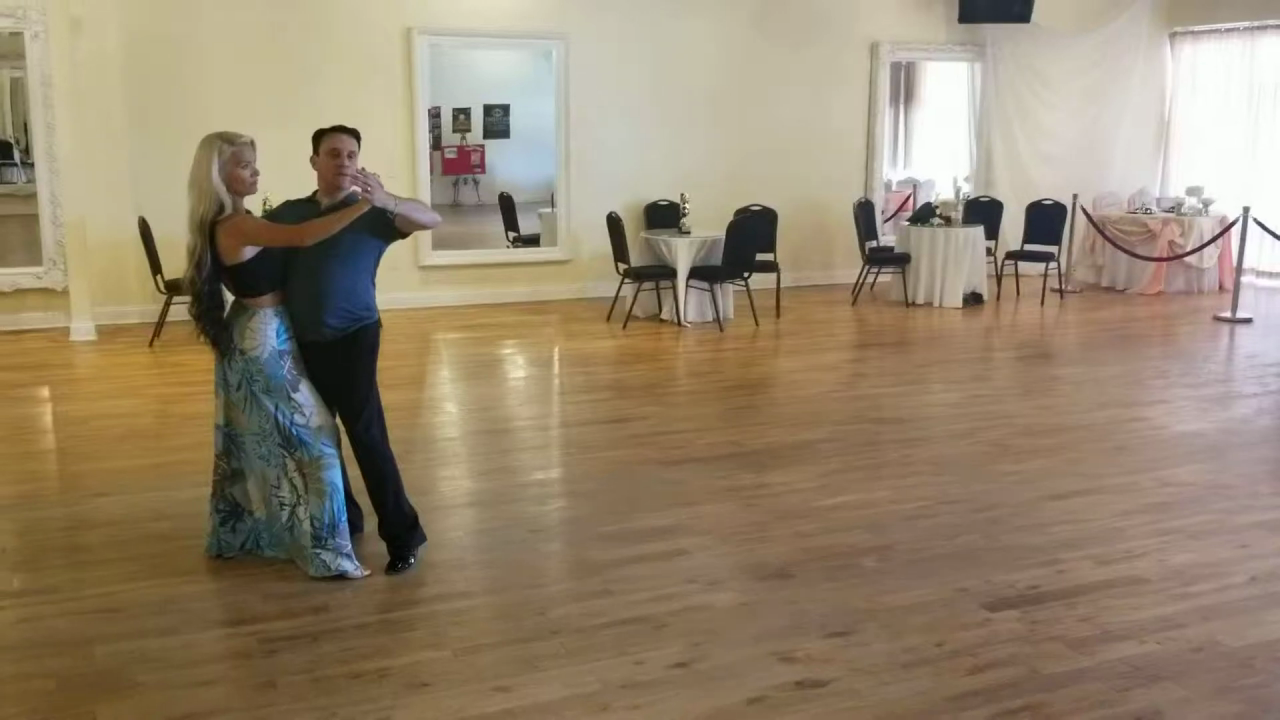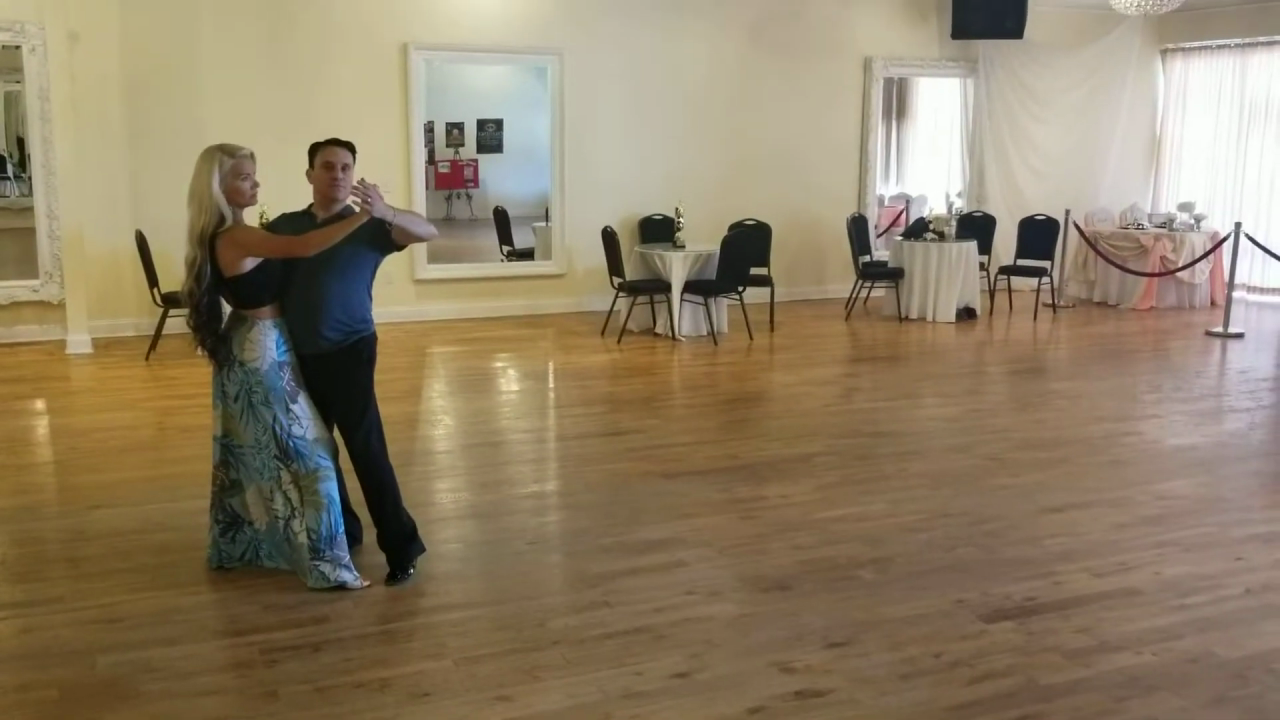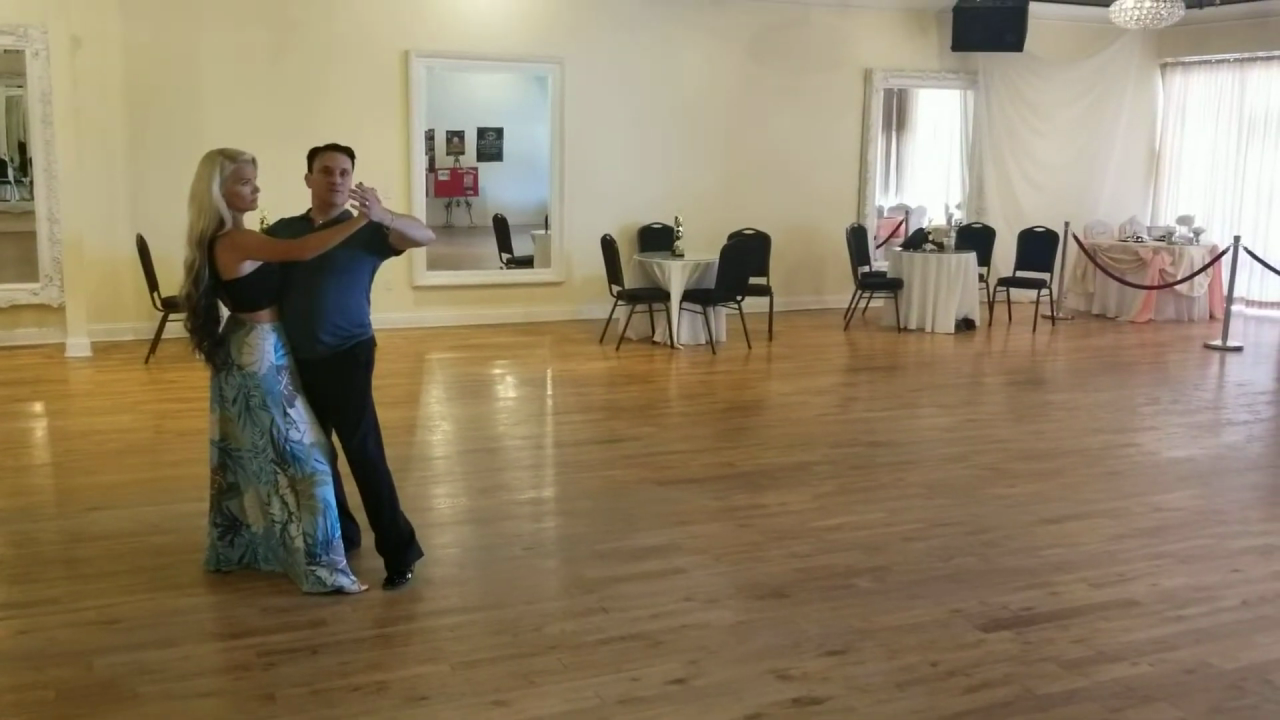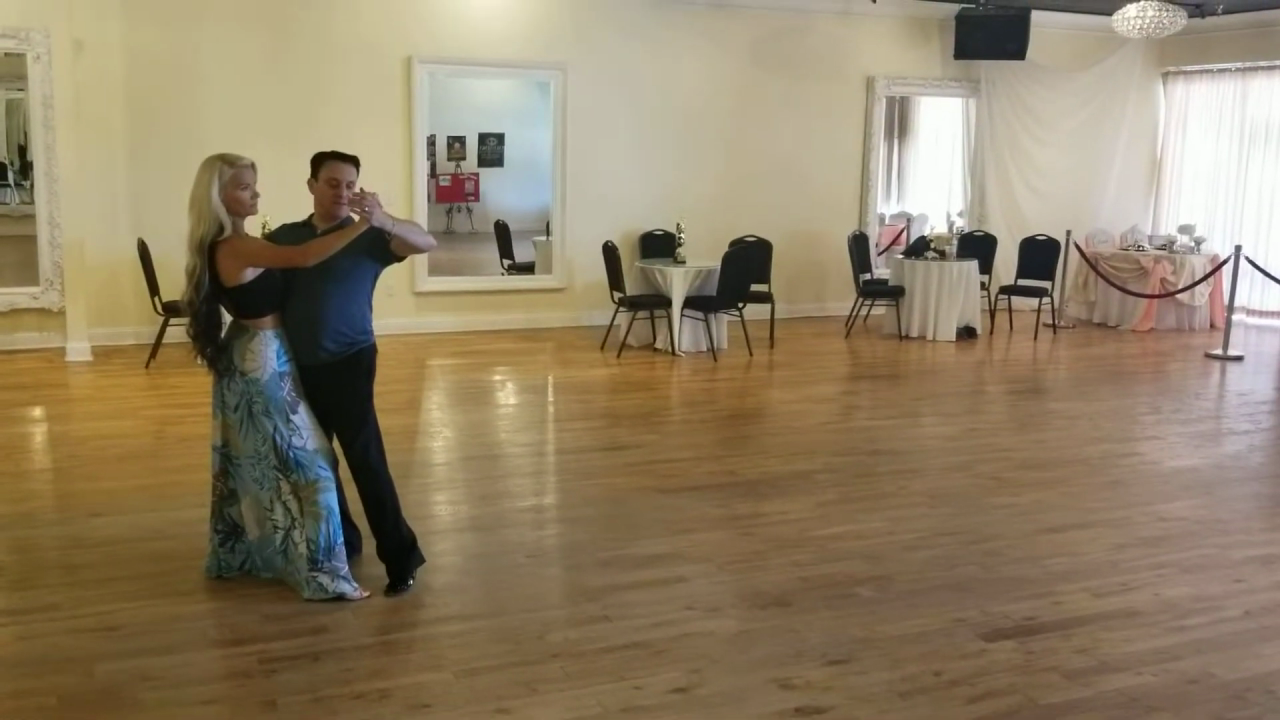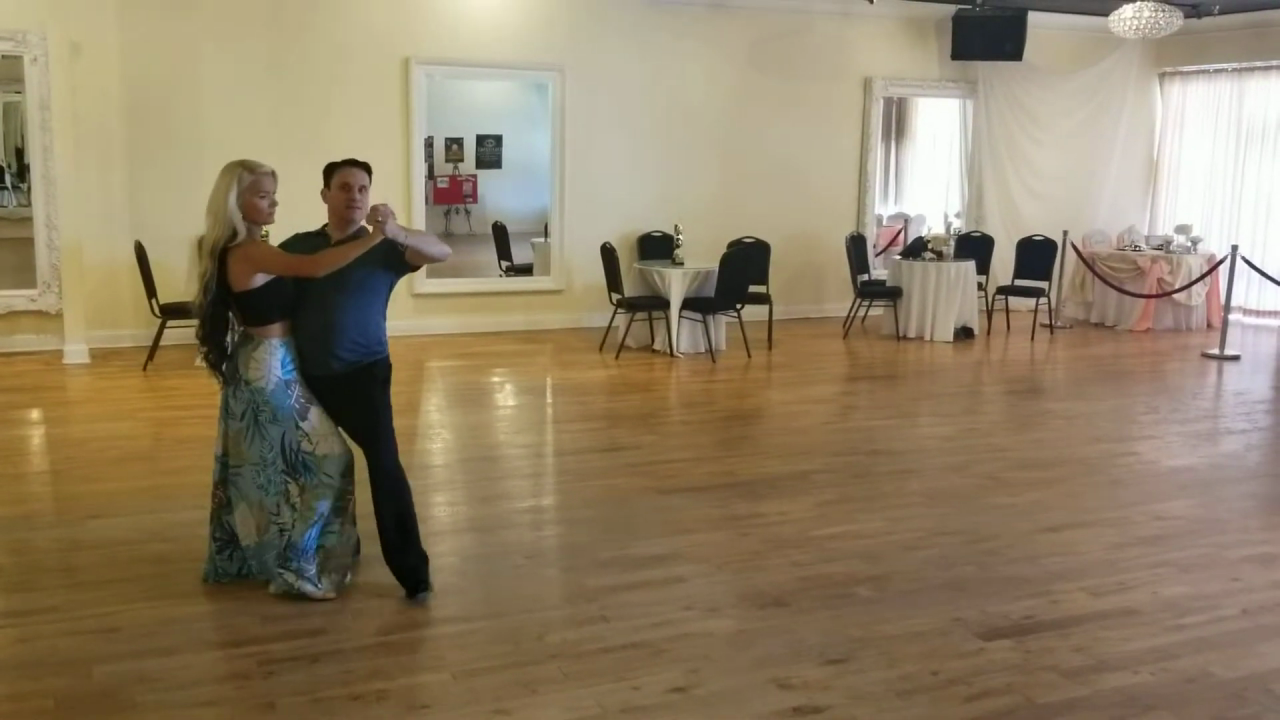
dt=1s
person 1, frame 1
left shoulder: (371, 214)
right shoulder: (287, 213)
left elbow: (432, 220)
left wrist: (386, 200)
left hip: (351, 341)
right hip: (300, 344)
left knee: (368, 438)
left ankle: (402, 535)
right ankle: (341, 519)
person 1, frame 2
left shoulder: (367, 226)
right shoulder: (283, 226)
left elbow: (427, 231)
left wrist: (385, 211)
left hip: (348, 354)
right hip: (298, 357)
left knee: (367, 451)
left ankle: (401, 547)
right ankle: (341, 531)
person 1, frame 3
left shoulder: (365, 231)
right shoulder: (283, 230)
left elbow: (425, 236)
left wrist: (383, 216)
left hip: (346, 359)
right hip: (297, 361)
left knee: (365, 456)
left ankle: (399, 551)
right ankle: (338, 534)
person 1, frame 4
left shoulder: (367, 238)
right shoulder: (283, 237)
left elbow: (426, 243)
left wrist: (382, 220)
left hip: (348, 364)
right hip: (298, 368)
left knee: (366, 460)
left ankle: (401, 557)
right ankle: (339, 540)
person 1, frame 5
left shoulder: (383, 249)
right shoulder: (296, 246)
left elbow: (441, 251)
left wrist: (396, 232)
left hip: (363, 374)
right hip: (307, 377)
left knee: (384, 465)
left ankle: (412, 567)
person 2, frame 1
left shoulder: (229, 223)
right shoulder: (236, 227)
right elbow: (303, 237)
right wrist: (362, 206)
left hip: (250, 337)
right hip: (262, 339)
left knee: (254, 442)
right knee: (309, 440)
left ankle: (238, 534)
right ankle: (323, 549)
person 2, frame 2
left shoulder: (223, 236)
right shoulder: (236, 238)
left elbow: (283, 252)
right elbow: (302, 248)
right wrist: (362, 216)
left hip: (246, 348)
right hip: (261, 351)
left knee: (252, 453)
right knee: (302, 452)
left ankle: (238, 545)
right ankle: (322, 561)
person 2, frame 3
left shoulder: (222, 240)
right shoulder: (236, 241)
right elbow: (300, 251)
right wrist: (361, 219)
left hip: (243, 352)
right hip: (259, 355)
left knee: (250, 457)
right knee: (299, 457)
left ankle: (235, 548)
right ankle: (318, 565)
person 2, frame 4
left shoulder: (223, 246)
right shoulder: (237, 247)
right elbow: (302, 258)
right wrist: (361, 225)
left hip: (246, 358)
right hip: (263, 362)
left knee: (250, 464)
right knee: (305, 463)
left ankle: (237, 555)
right ankle: (321, 573)
person 2, frame 5
left shoulder: (238, 252)
right shoulder: (250, 254)
right elbow: (314, 267)
right wrist: (374, 237)
left hip: (252, 366)
right hip: (270, 370)
left knee: (251, 470)
right knee: (327, 460)
left ankle: (235, 558)
right ankle: (293, 568)
